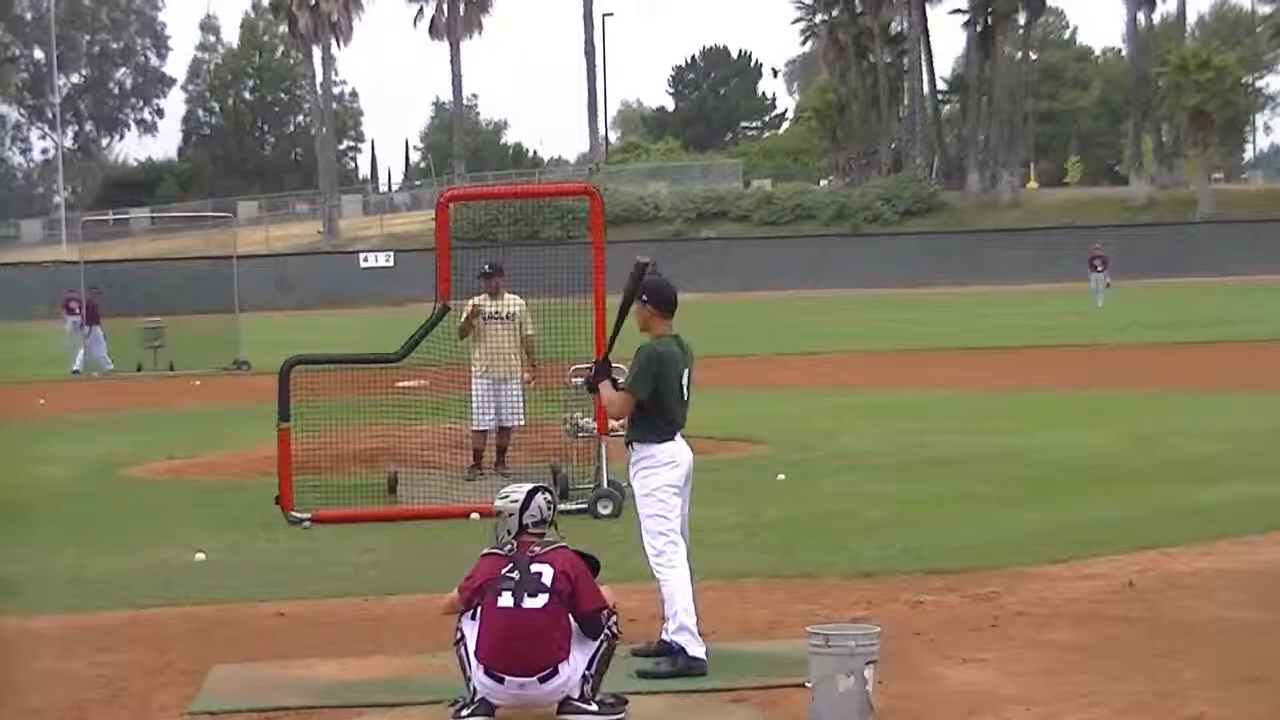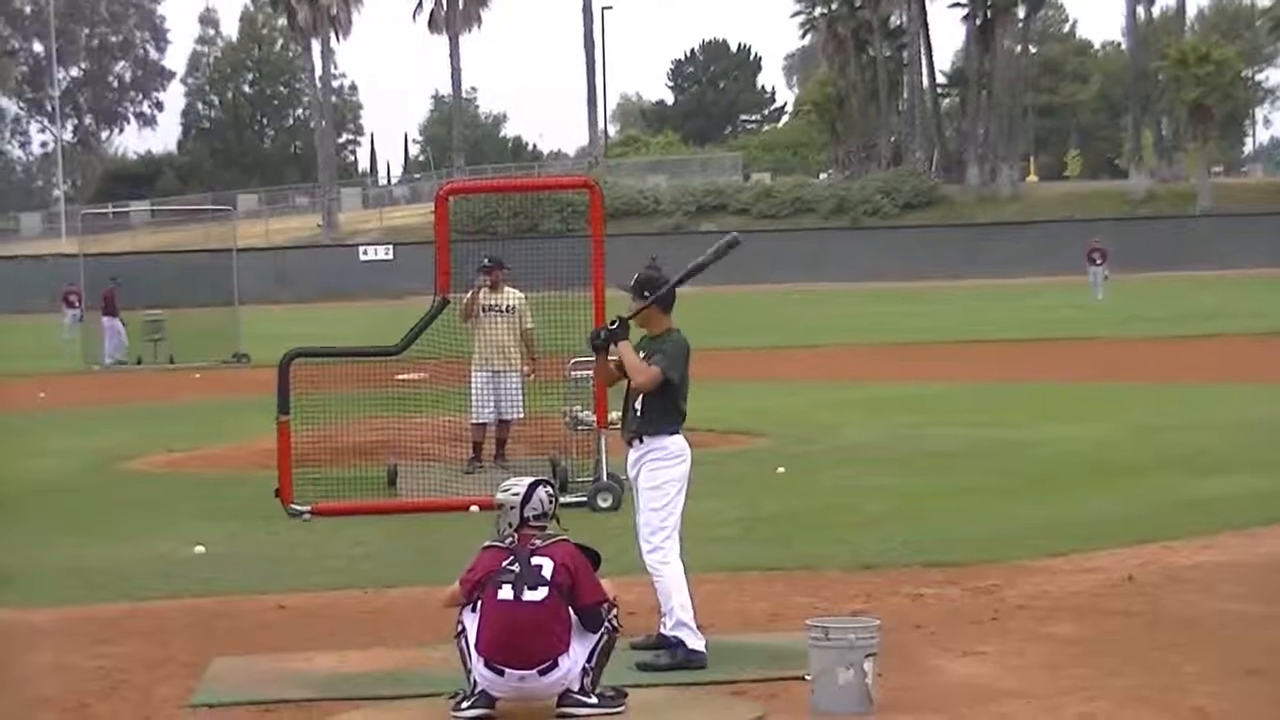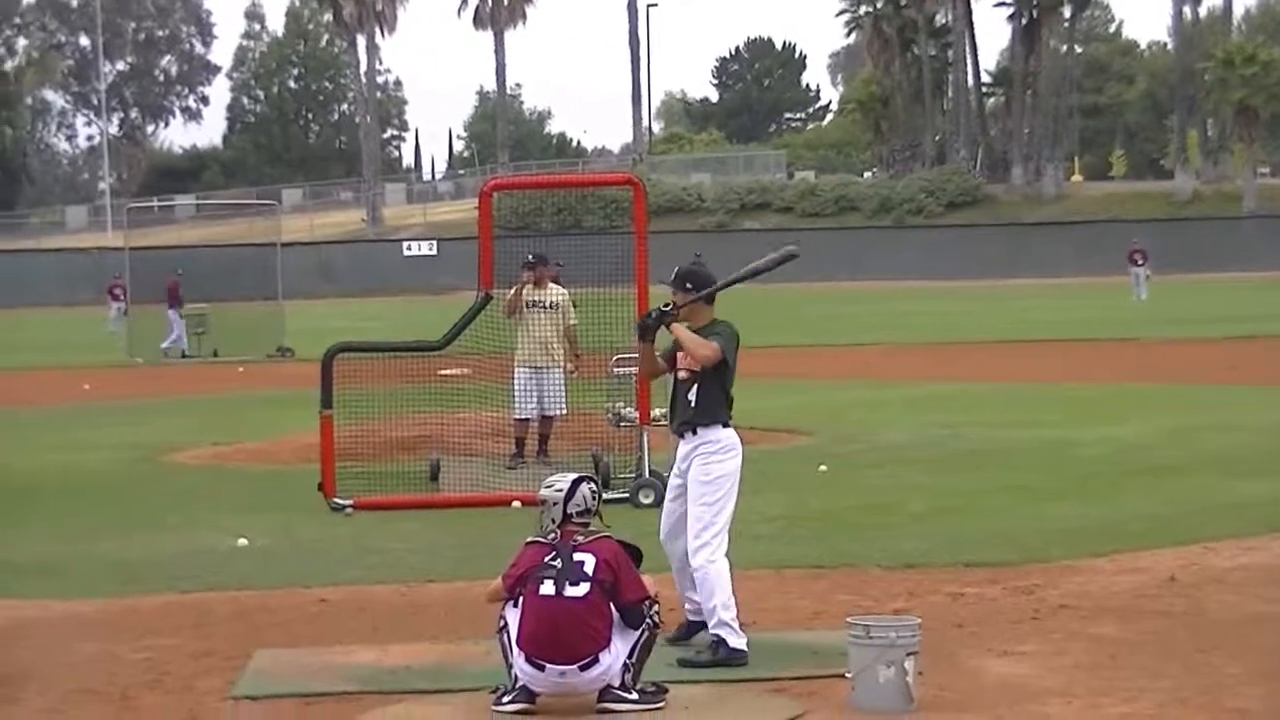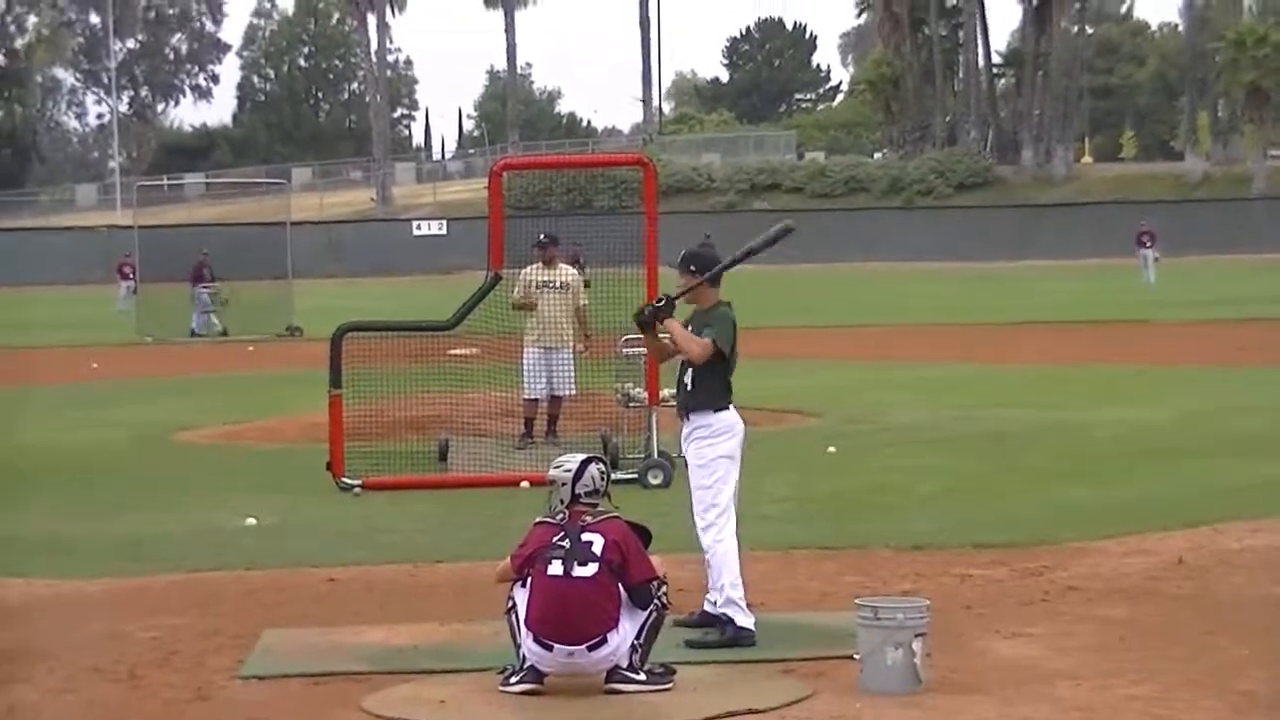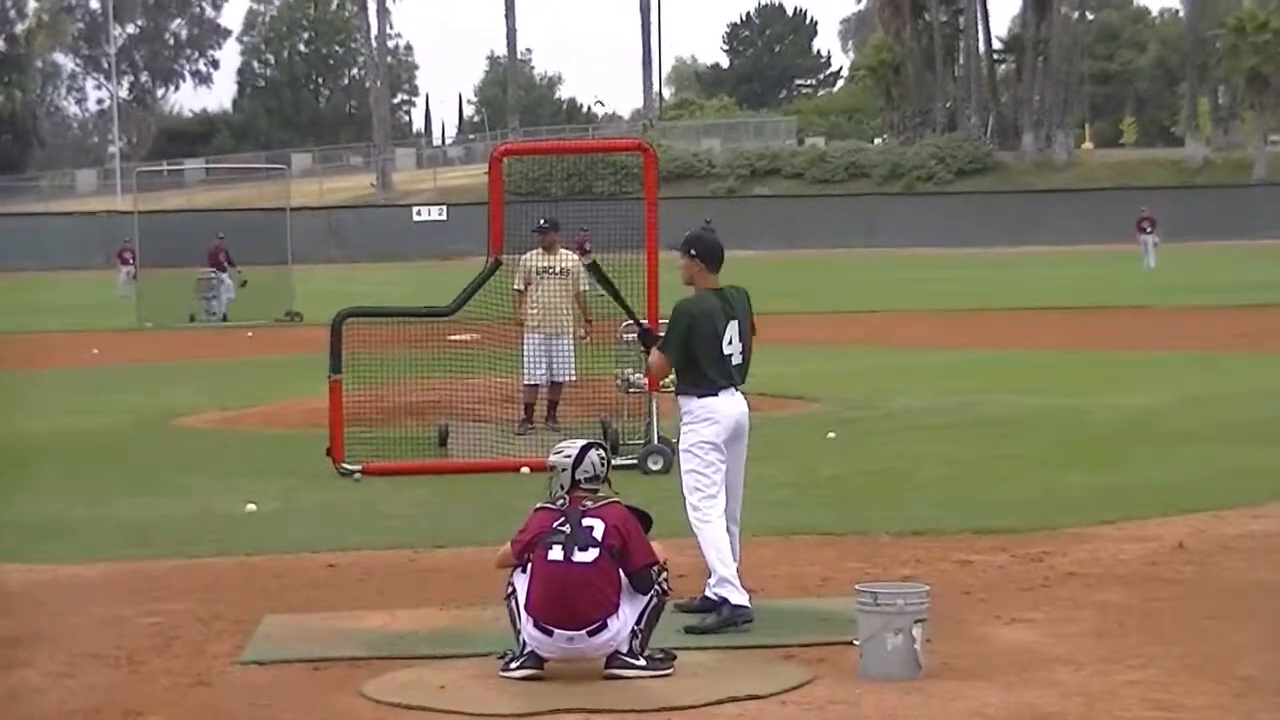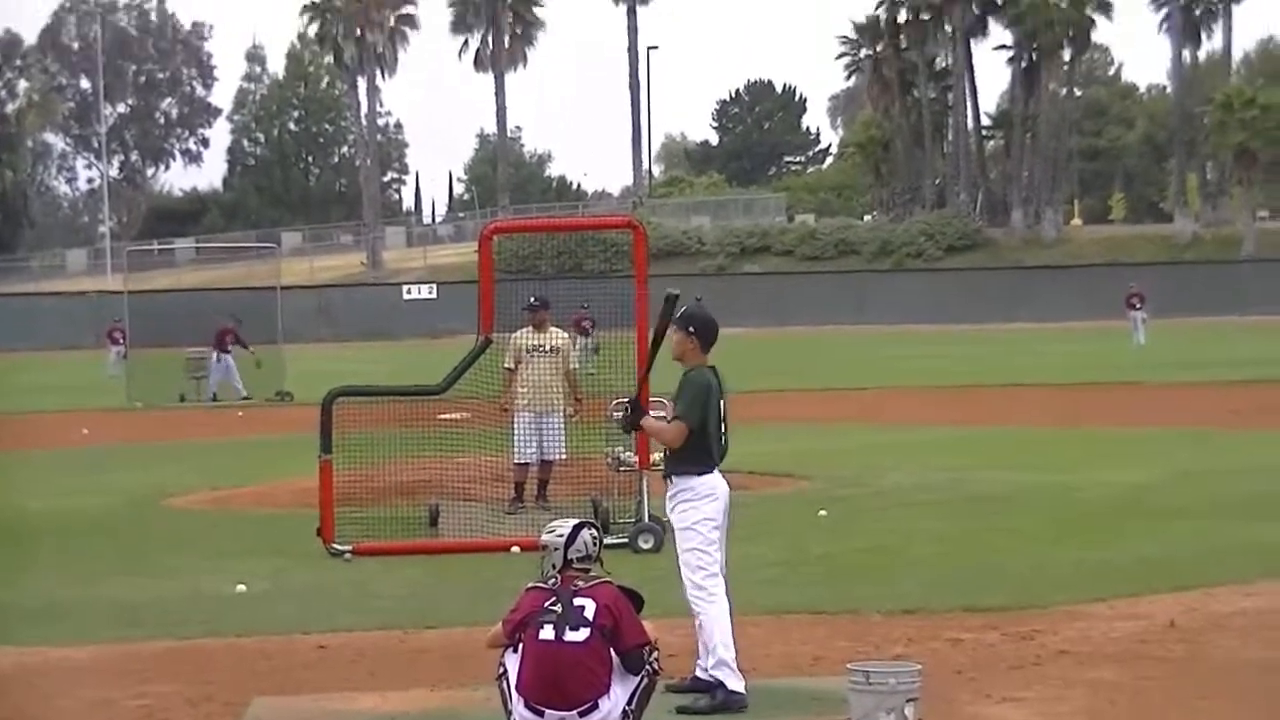
dt=0.4s
person 1, frame 1
left shoulder: (651, 352)
right shoulder: (680, 348)
left elbow: (619, 409)
left wrist: (603, 380)
right wrist: (611, 382)
left hip: (655, 460)
right hip: (674, 451)
left knee: (665, 555)
right knee: (673, 551)
left ankle: (689, 651)
right ankle: (676, 635)
person 1, frame 2
left shoulder: (674, 344)
right shoulder: (647, 342)
left elbow: (643, 380)
right elbow: (608, 379)
left wrist: (621, 341)
right wrist: (602, 350)
left hip: (661, 453)
right hip: (646, 452)
left knee: (659, 549)
right knee: (661, 546)
left ankle: (688, 644)
right ankle: (673, 629)
person 1, frame 3
left shoulder: (723, 332)
right shoulder: (686, 336)
left elbow: (705, 356)
right elbow: (649, 372)
left wrist: (673, 324)
right wrist: (646, 338)
left hip: (713, 446)
right hip: (689, 446)
left knee: (705, 546)
right knee: (673, 535)
left ankle: (730, 641)
right ankle: (698, 611)
person 1, frame 4
left shoulder: (722, 317)
right shoulder: (698, 316)
left elbow: (699, 352)
right elbow: (662, 354)
left wrist: (668, 319)
right wrist: (651, 328)
left hip: (712, 428)
right hip: (701, 426)
left knee: (715, 525)
right knee: (713, 523)
left ankle: (737, 621)
right ankle: (718, 605)
person 1, frame 5
left shoulder: (688, 309)
right shoulder: (740, 298)
left elbow: (659, 369)
left wrist: (653, 346)
left hip: (705, 412)
right hip: (735, 404)
left knee: (704, 509)
right knee: (727, 508)
left ankle: (733, 599)
right ankle: (721, 590)
person 1, frame 6
left shoulder: (694, 381)
right shoulder: (708, 378)
left elbow: (674, 437)
left wrist: (640, 419)
right wrist: (650, 422)
left hip: (695, 491)
right hip: (706, 485)
left knee: (705, 587)
right knee: (708, 585)
left ankle: (728, 684)
right ankle: (709, 671)
person 2, frame 1
left shoulder: (490, 562)
right shoulder: (566, 559)
left elbow: (448, 607)
right elbow: (596, 627)
right wrist: (604, 599)
left hip: (494, 688)
right hip: (551, 687)
left knee: (468, 616)
right knee: (606, 617)
right ankle: (579, 698)
person 2, frame 2
left shoulder: (491, 554)
right shoulder: (566, 552)
left elbow: (449, 599)
right elbow: (596, 620)
right wrist: (605, 595)
left hip: (494, 680)
right hip: (552, 679)
left knee: (468, 608)
right knee: (606, 610)
left ankle: (479, 693)
right ankle: (579, 691)
person 2, frame 3
left shoulder: (533, 550)
right shoulder: (609, 549)
left elbow: (491, 594)
right elbow: (637, 616)
right wrist: (645, 589)
left hip: (534, 674)
right hip: (593, 674)
left knee: (512, 604)
right knee: (648, 606)
left ankle: (520, 689)
right ankle: (619, 687)
person 2, frame 4
left shoulder: (541, 530)
right shoulder: (617, 529)
left elbow: (501, 575)
right elbow: (644, 597)
right wrist: (652, 570)
left hip: (543, 655)
right hip: (601, 655)
left knee: (520, 585)
right knee: (656, 586)
left ankle: (527, 669)
right ankle: (627, 668)
person 2, frame 5
left shoulder: (542, 516)
right shoulder: (617, 514)
left elbow: (501, 560)
right elbow: (644, 583)
left hip: (544, 640)
right hip: (601, 640)
left knee: (519, 571)
right knee: (656, 573)
left ankle: (528, 655)
right ankle: (627, 653)
person 2, frame 6
left shoulder: (534, 595)
right shoulder: (609, 594)
left elbow: (492, 640)
right elbow: (635, 664)
left knee: (511, 650)
right knee: (647, 651)
person 3, frame 1
left shoulder: (517, 303)
right shoulder: (474, 304)
left elbow: (527, 336)
right elbow: (461, 335)
left wrist: (531, 365)
right wrist: (470, 317)
left hip: (510, 372)
right hip: (482, 372)
left knee: (507, 420)
right knee: (480, 420)
left ankle: (501, 461)
right ankle: (477, 463)
person 3, frame 2
left shoulder: (517, 297)
right shoulder: (475, 295)
left elbow: (526, 330)
right elbow: (464, 317)
left wrist: (531, 358)
right wrist: (477, 290)
left hip: (510, 365)
right hip: (482, 365)
left knee: (506, 413)
right knee: (479, 413)
left ankle: (500, 454)
right ankle: (476, 456)
person 3, frame 3
left shoulder: (561, 294)
right shoulder: (519, 291)
left elbow: (569, 326)
right elbow: (508, 312)
left wrist: (574, 355)
right wrist: (521, 286)
left hip: (553, 361)
right hip: (525, 361)
left knee: (549, 409)
right knee: (522, 409)
left ankle: (542, 449)
right ankle: (518, 452)
person 3, frame 4
left shoulder: (571, 274)
right shoulder: (528, 273)
left elbow: (579, 307)
right elbow: (515, 303)
left wrist: (585, 335)
right wrist: (524, 303)
left hip: (563, 341)
right hip: (535, 341)
left knee: (558, 389)
right knee: (532, 389)
left ankle: (551, 430)
right ankle: (527, 432)
person 3, frame 5
left shoulder: (572, 260)
right shoulder: (528, 259)
left elbow: (579, 292)
right elbow: (519, 289)
left wrist: (586, 320)
right wrist: (519, 311)
left hip: (563, 327)
right hip: (535, 327)
left knee: (558, 375)
right knee: (532, 375)
left ankle: (551, 415)
right ankle: (527, 418)
person 3, frame 6
left shoulder: (562, 337)
right shoulder: (518, 337)
left elbow: (569, 370)
right elbow: (510, 369)
left wrist: (576, 398)
right wrist: (506, 395)
left hip: (553, 405)
right hip: (525, 405)
left knee: (549, 453)
right knee: (522, 453)
left ankle: (542, 494)
right ankle: (518, 497)
